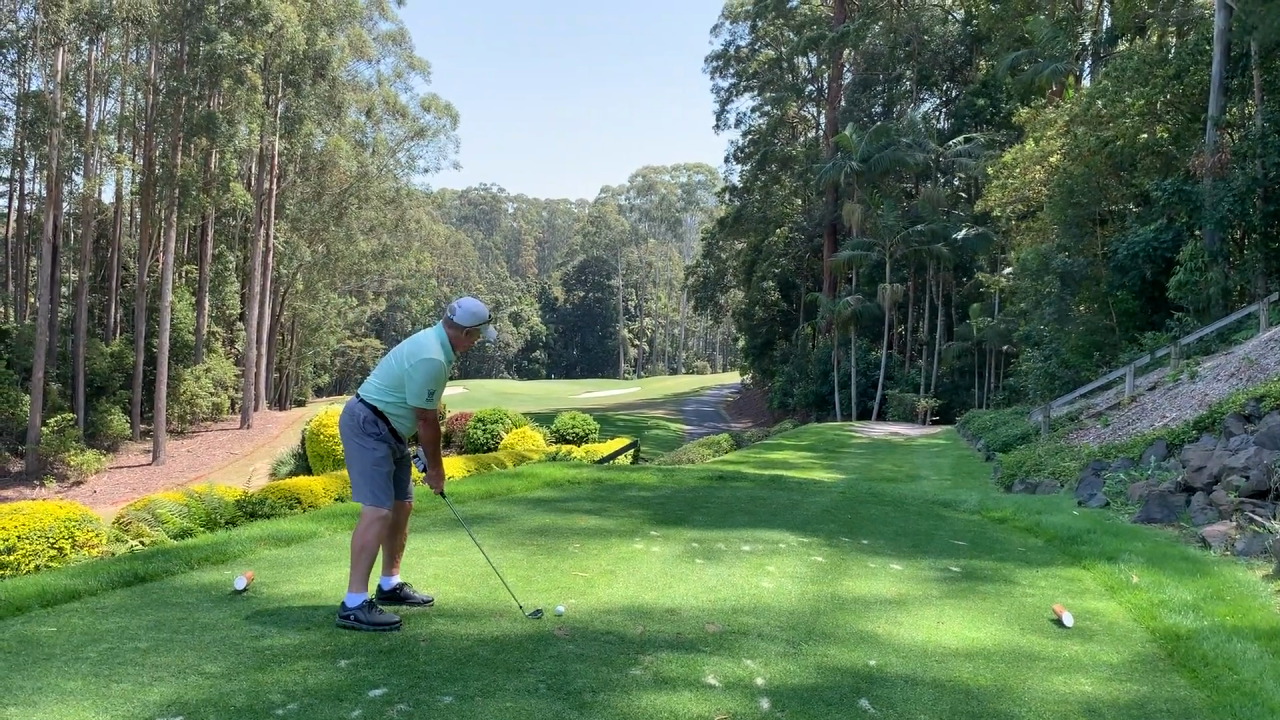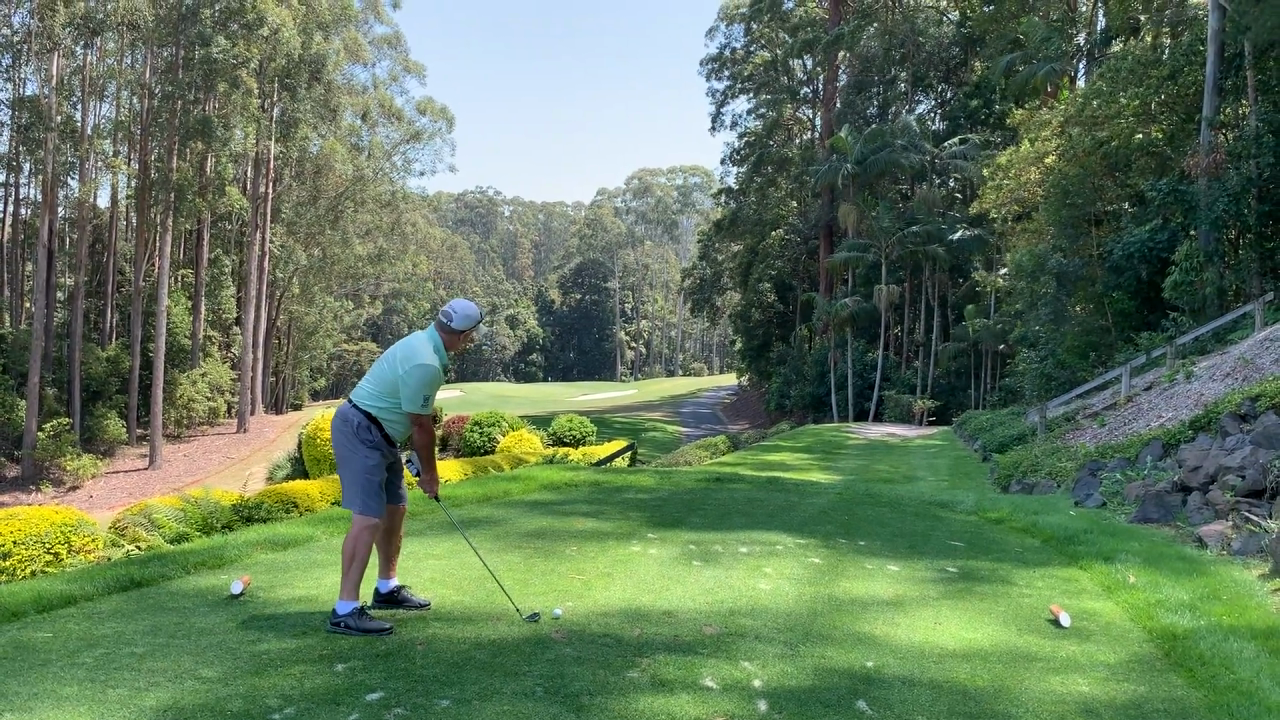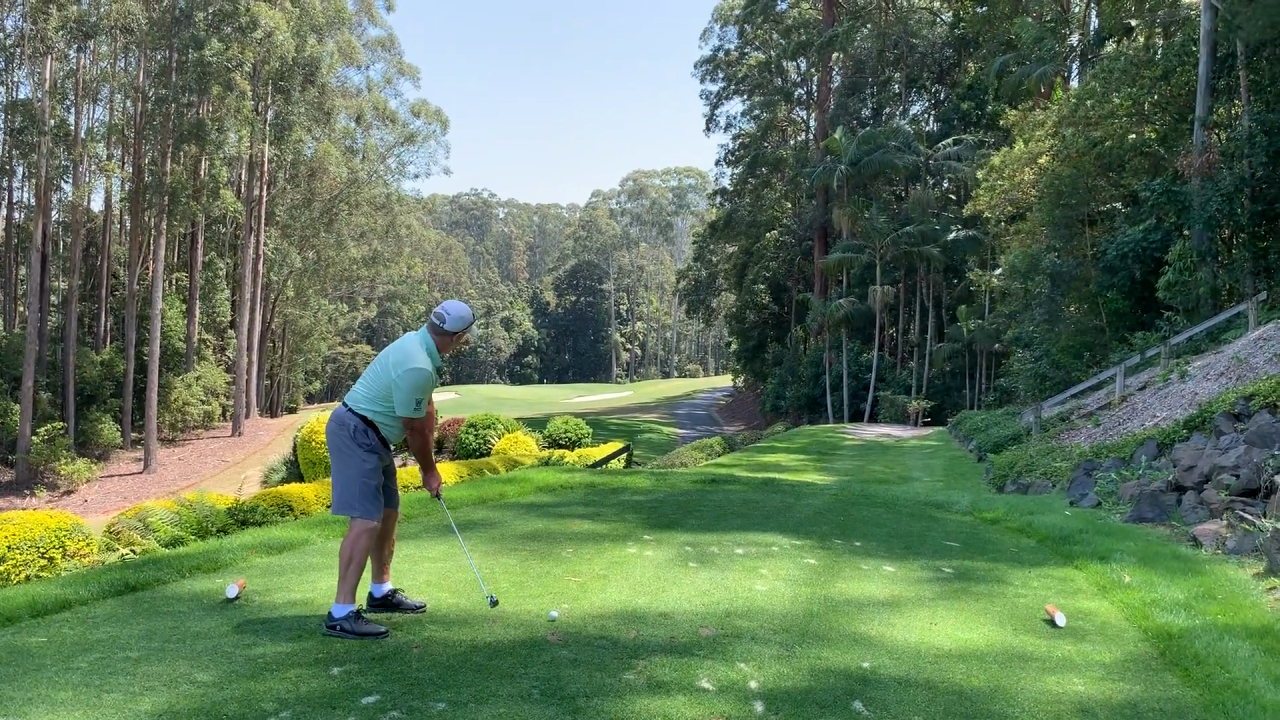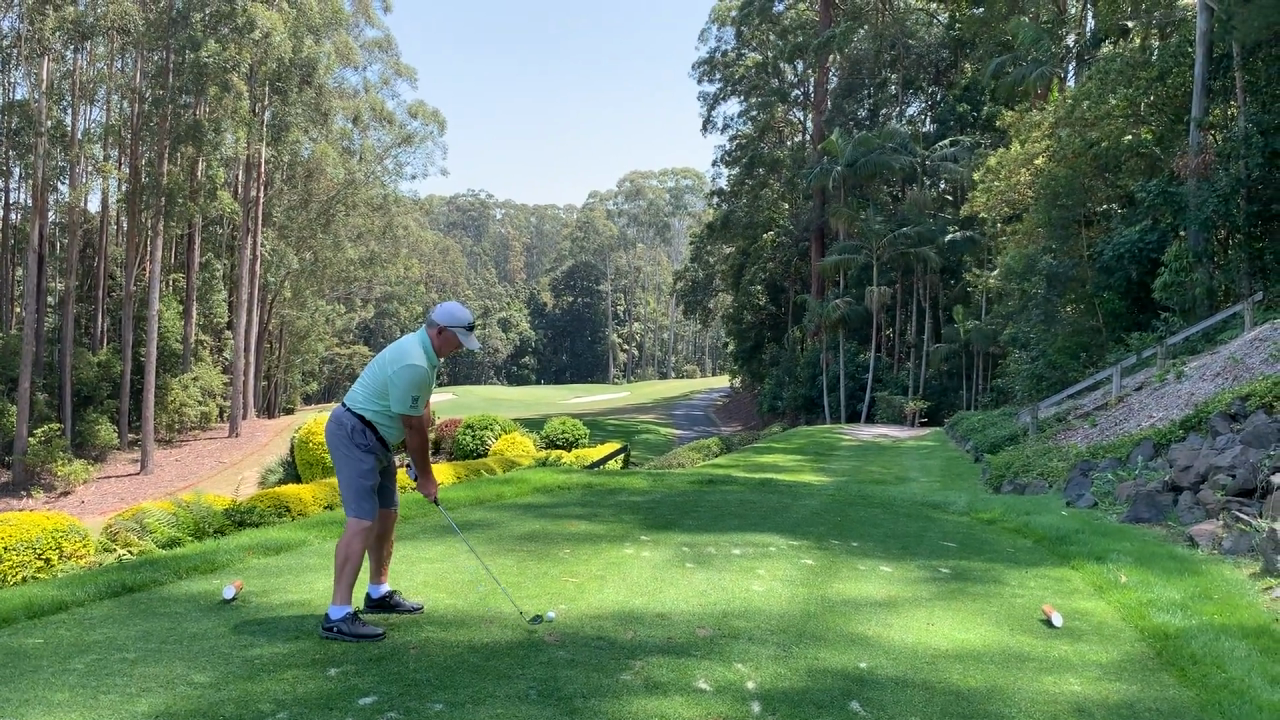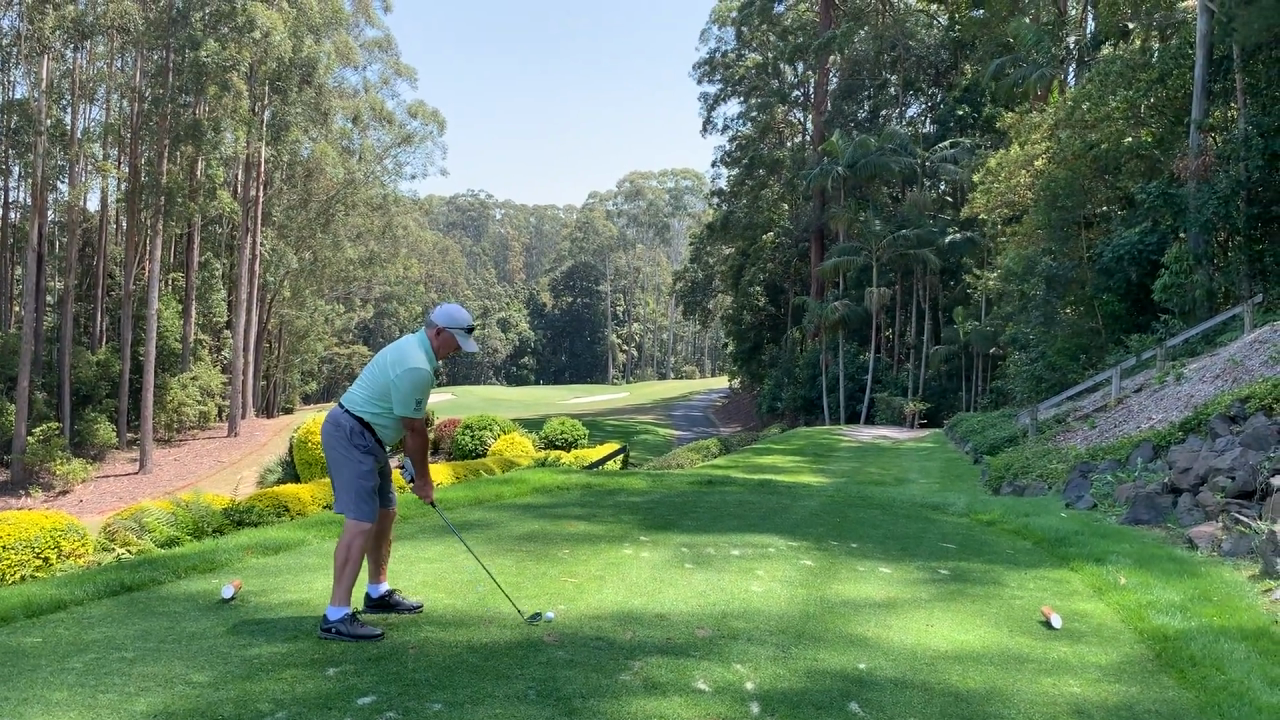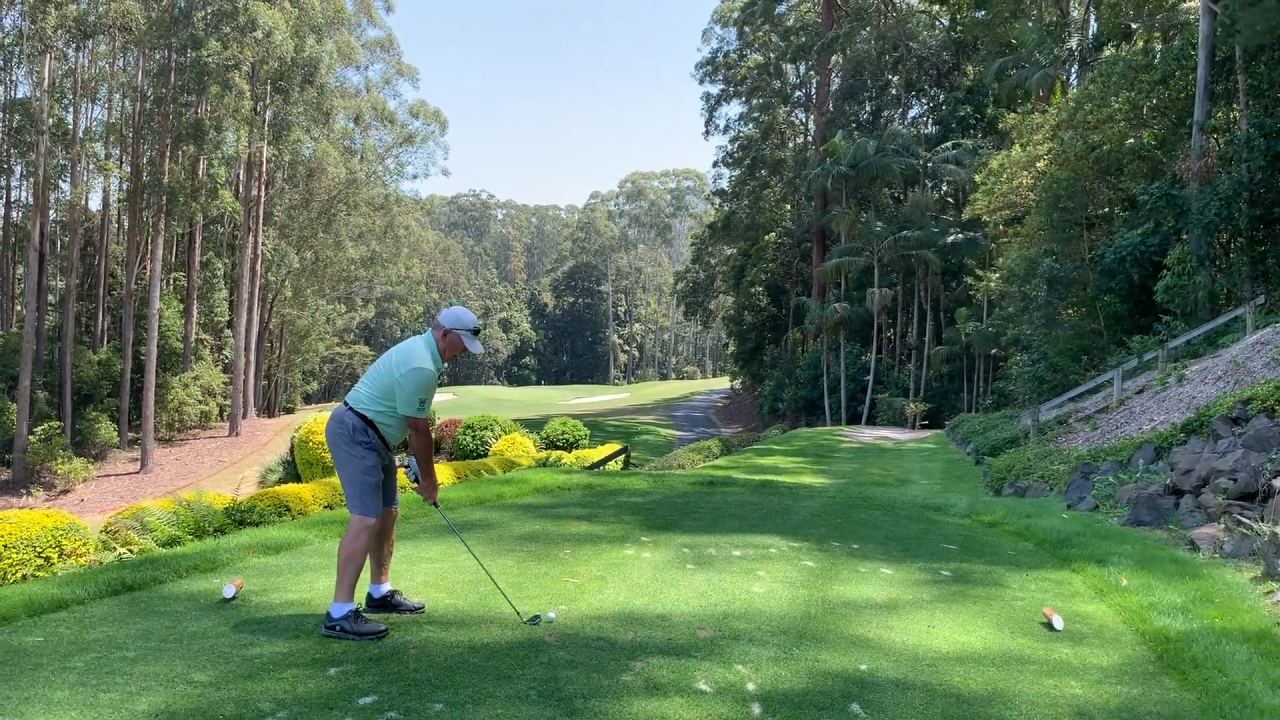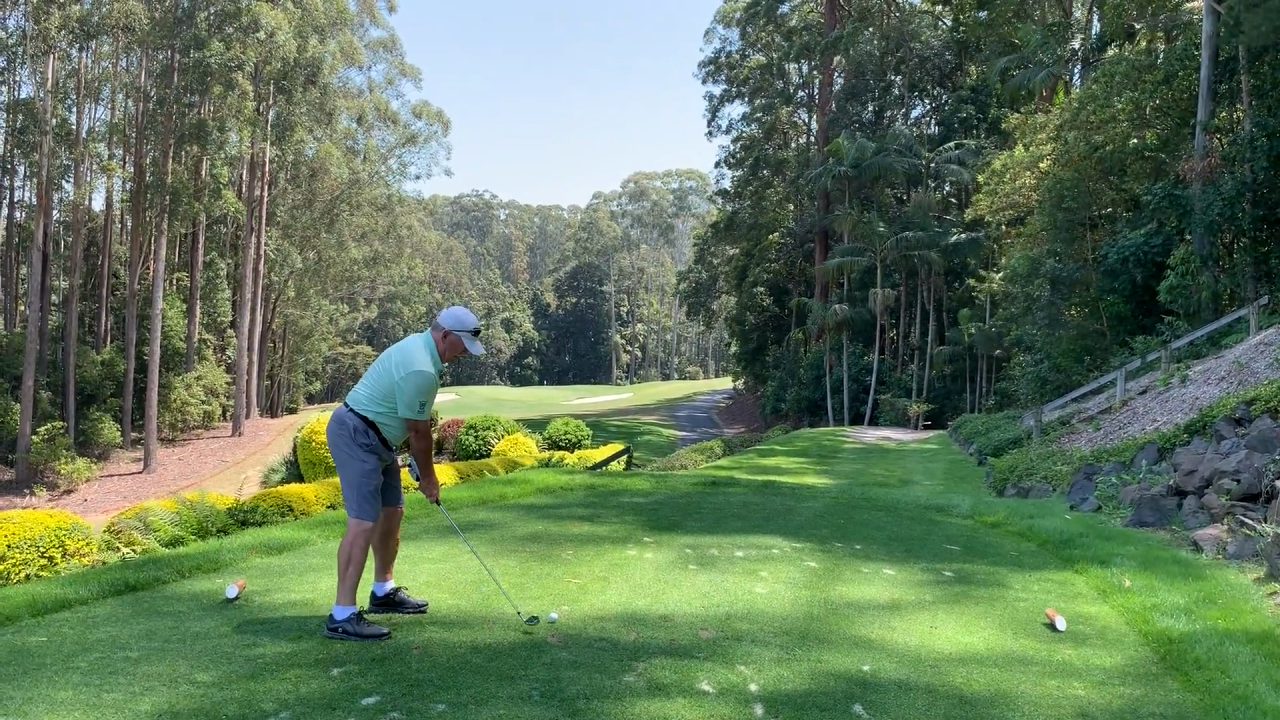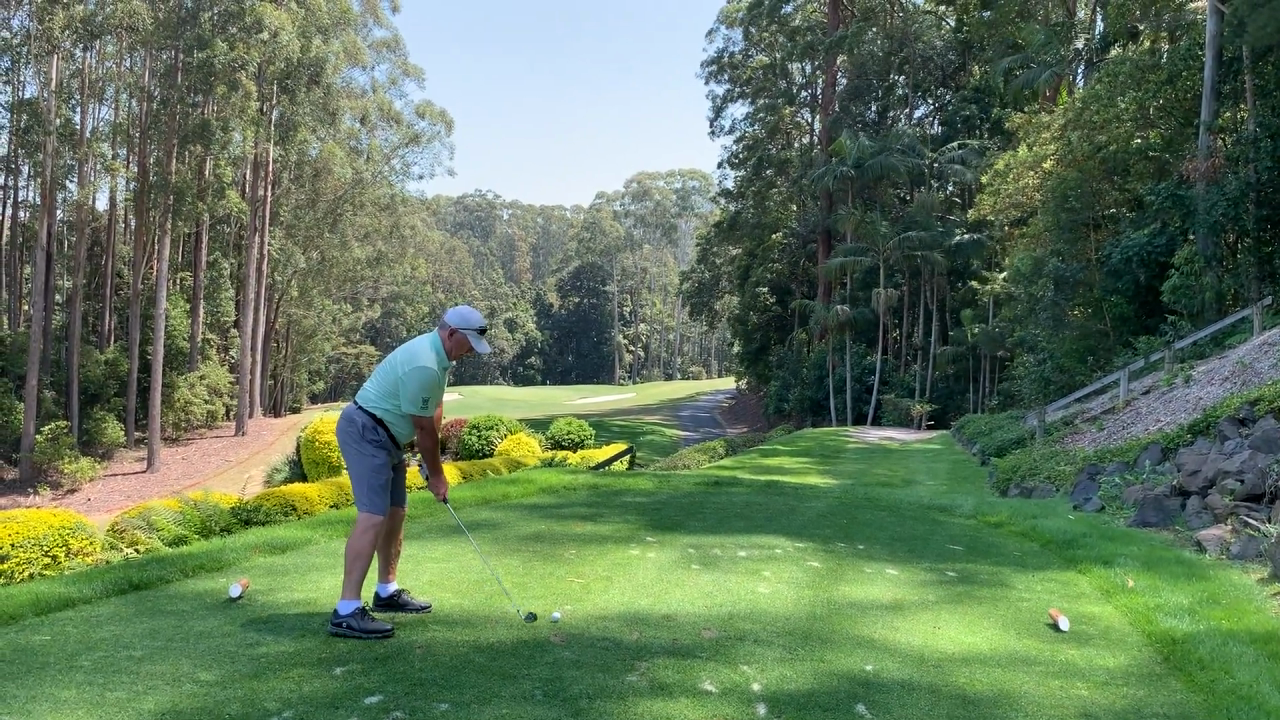
dt=0.3s
person 1, frame 1
left shoulder: (435, 342)
right shoulder: (430, 359)
left elbow: (428, 415)
right elbow: (426, 419)
left wrist: (427, 454)
right wrist: (436, 467)
left hip: (387, 429)
right hip: (367, 426)
left knee: (400, 505)
right knee: (377, 510)
left ankle: (390, 585)
right ankle: (355, 602)
person 1, frame 2
left shoulder: (425, 343)
right shoulder: (425, 364)
left elbow: (420, 420)
right elbow: (422, 425)
left wrist: (420, 459)
right wrist: (430, 473)
left hip: (378, 433)
right hip: (361, 432)
left knee: (394, 509)
right knee: (369, 517)
left ankle: (388, 587)
right ankle: (345, 610)
person 1, frame 3
left shoulder: (420, 346)
right shoulder: (416, 367)
left elbow: (425, 409)
right elbow: (414, 428)
left wrist: (429, 458)
right wrist: (429, 471)
left hip: (370, 436)
right hip: (356, 435)
left knee: (387, 513)
right knee: (366, 521)
left ankle: (381, 592)
right ankle: (341, 614)
person 1, frame 4
left shoulder: (422, 350)
right shoulder: (413, 365)
left elbow: (421, 412)
right elbow: (413, 426)
left wrist: (420, 464)
right wrist: (426, 476)
left hip: (371, 437)
right hip: (354, 435)
left knee: (386, 514)
right knee: (362, 521)
left ankle: (379, 593)
right ankle: (338, 615)
person 1, frame 5
left shoulder: (415, 346)
right shoulder: (416, 368)
left elbow: (411, 424)
right elbow: (415, 430)
left wrist: (410, 459)
right wrist: (424, 479)
left hip: (364, 437)
right hip: (352, 437)
left knee: (384, 513)
right knee: (361, 522)
left ankle: (379, 593)
right ankle: (336, 616)
person 1, frame 6
left shoulder: (421, 348)
right shoulder: (420, 368)
left elbow: (416, 423)
right elbow: (419, 429)
left wrist: (415, 459)
right wrist: (429, 479)
left hip: (369, 435)
right hip: (355, 434)
left knee: (386, 513)
right knee: (365, 519)
left ankle: (379, 593)
right ankle: (340, 613)
person 1, frame 7
left shoulder: (421, 345)
right shoulder: (420, 370)
left elbow: (418, 425)
right elbow: (418, 431)
left wrist: (420, 463)
right wrist: (428, 477)
left hip: (373, 437)
right hip: (357, 435)
left knee: (391, 511)
right knee: (364, 521)
left ankle: (384, 591)
right ankle: (342, 616)
person 1, frame 8
left shoulder: (436, 352)
right shoulder: (423, 366)
left elbow: (434, 412)
right elbow: (424, 428)
left wrist: (428, 462)
right wrist: (437, 475)
left hip: (383, 436)
right hip: (366, 432)
left knee: (394, 512)
right knee: (372, 516)
left ankle: (387, 592)
right ankle: (347, 610)
